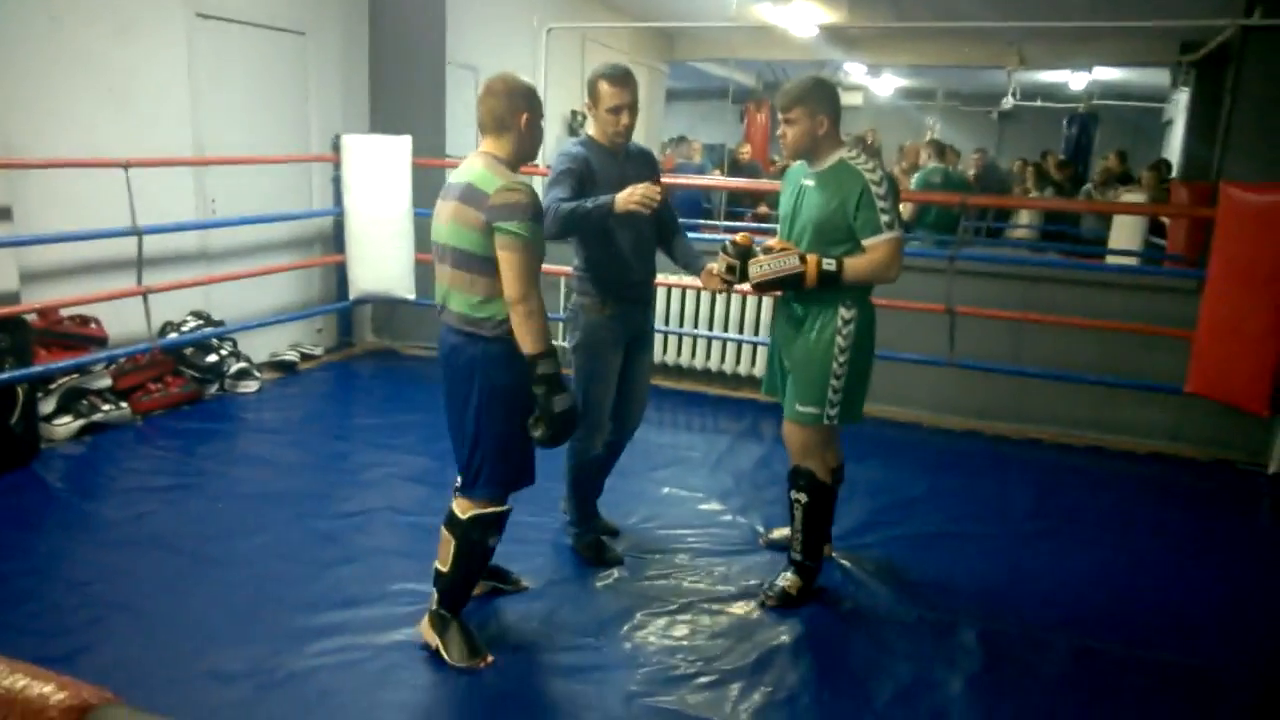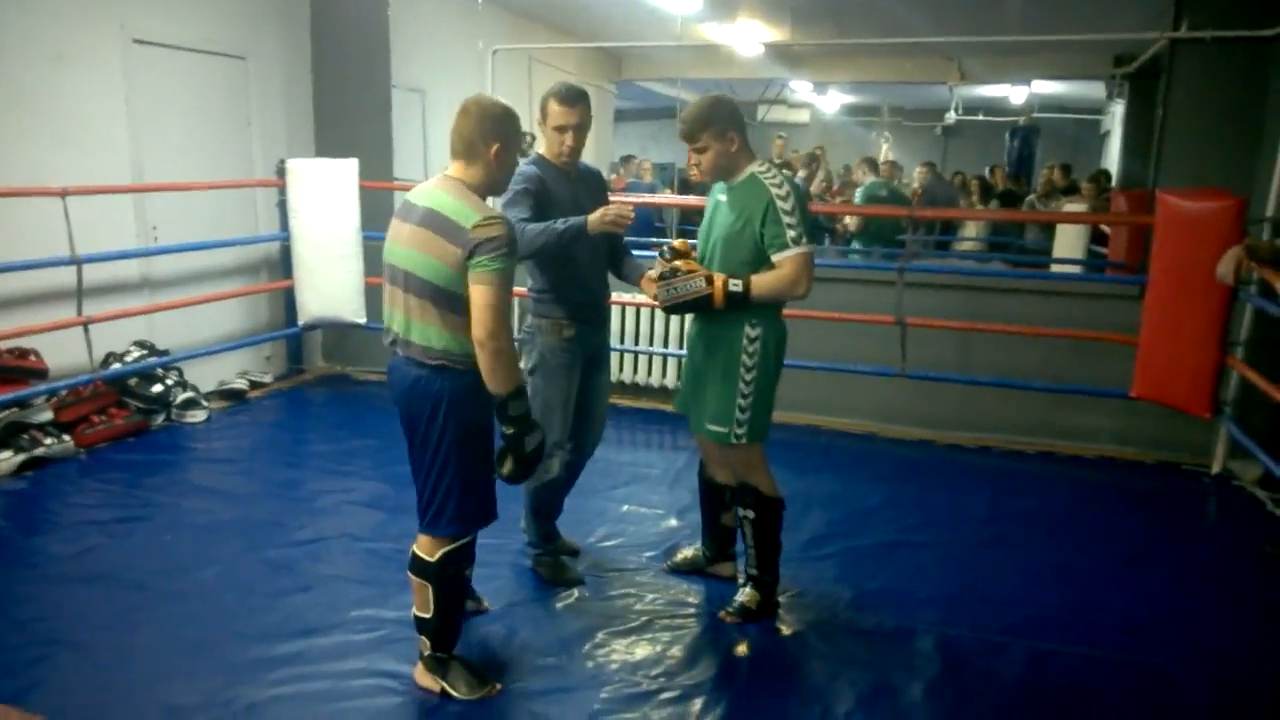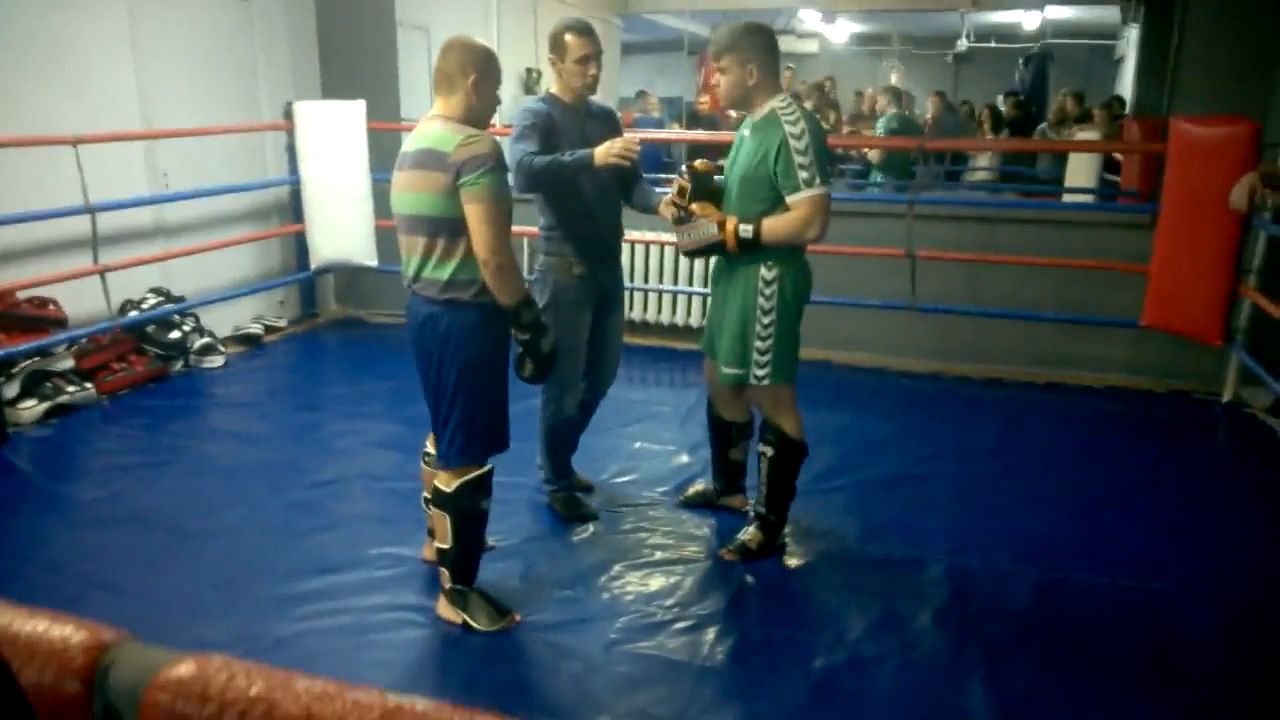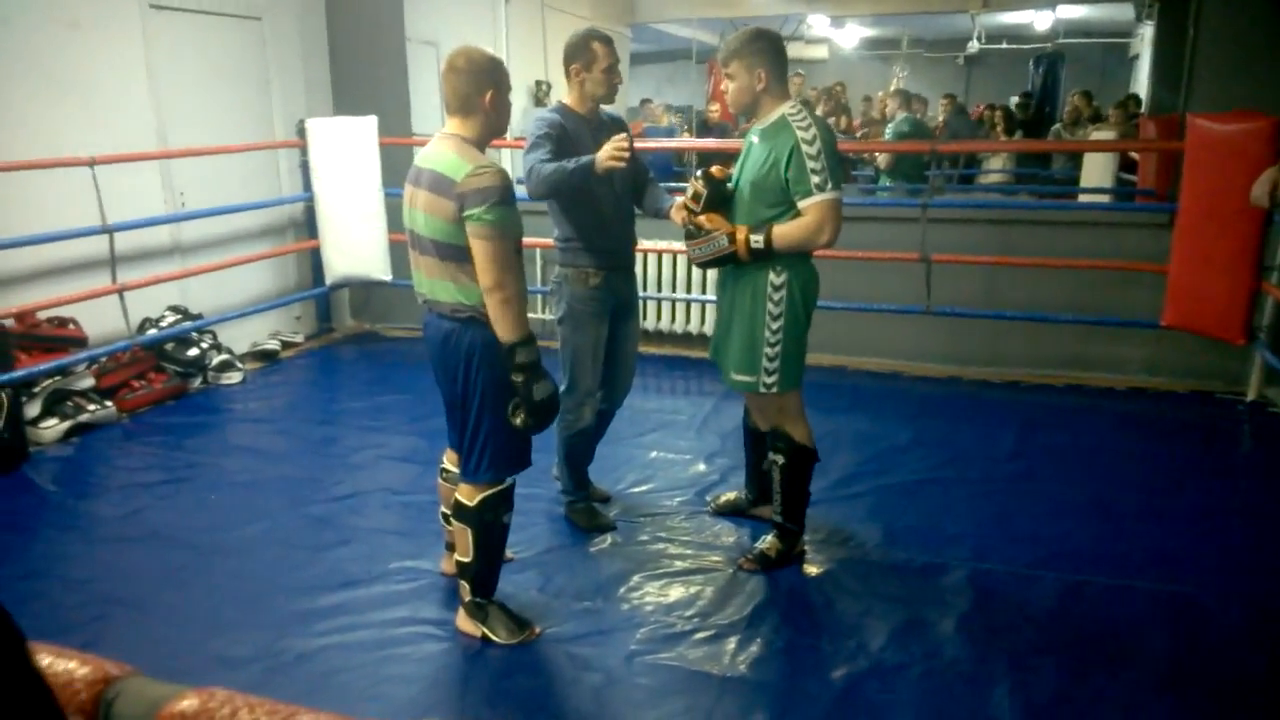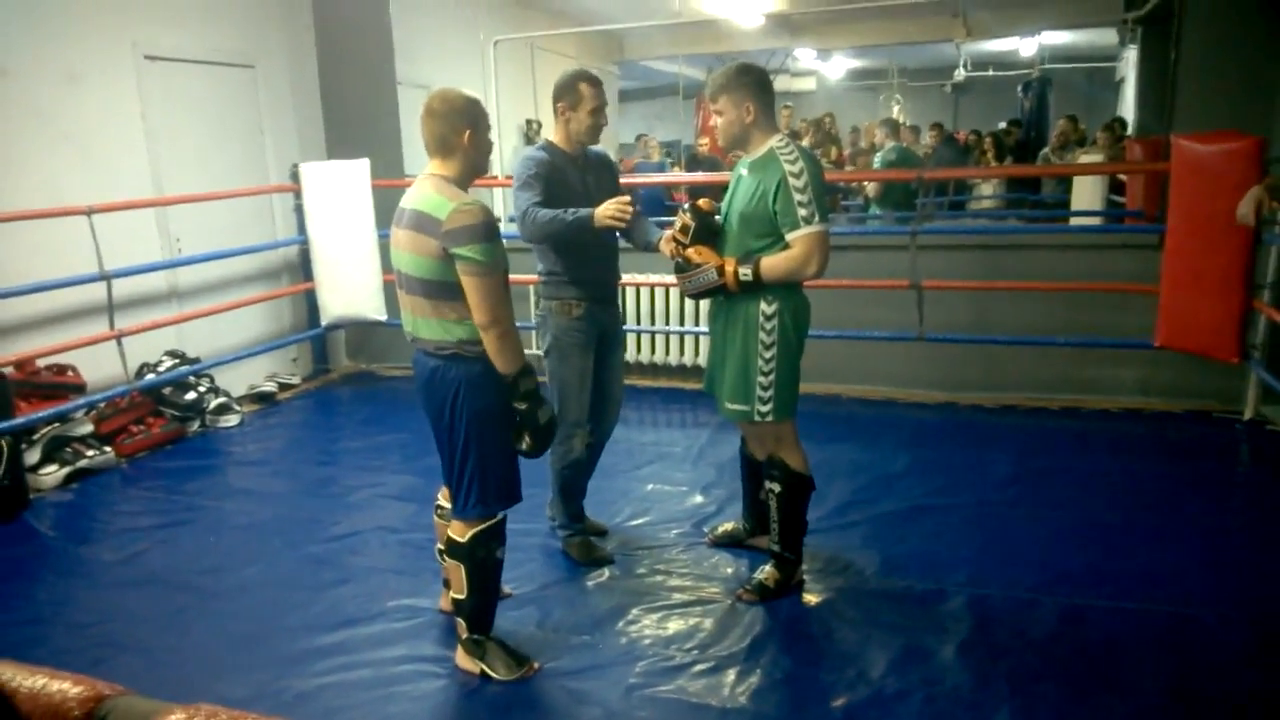
dt=1s
person 1, frame 1
left shoulder: (461, 177)
right shoulder: (512, 194)
right elbow: (521, 296)
right wrist: (548, 376)
left hip: (460, 338)
right hip: (490, 351)
left knee: (481, 471)
right knee: (485, 488)
left ankle: (474, 570)
right ankle: (441, 615)
person 1, frame 2
left shoulder: (413, 200)
right shoulder: (487, 227)
right elbow: (489, 338)
right wrist: (518, 416)
left hip: (404, 367)
right hip: (446, 383)
left knee: (445, 503)
right knee: (448, 522)
left ankle: (447, 593)
right ankle: (434, 659)
person 1, frame 3
left shoulder: (409, 147)
right shoulder: (475, 148)
right elbow: (492, 255)
right wrist: (529, 320)
left hip: (423, 308)
right hip: (464, 317)
left knee: (444, 433)
right knee: (468, 454)
left ankle: (437, 538)
right ankle: (456, 592)
person 1, frame 4
left shoulder: (424, 160)
right shoulder: (482, 176)
right elbow: (497, 287)
right wrist: (528, 366)
left hip: (439, 324)
right hip: (478, 335)
left knee: (461, 448)
right knee: (488, 469)
left ankle: (456, 550)
right ankle: (476, 605)
person 1, frame 5
left shoulder: (410, 201)
right shoulder: (466, 214)
right elbow: (492, 323)
right wrist: (527, 392)
left hip: (429, 362)
right hip: (468, 371)
left knee: (456, 484)
right knee: (481, 504)
left ankle: (456, 588)
right ankle: (475, 642)
person 2, frame 1
left shoulder: (863, 178)
right shoulder: (796, 173)
left elbow: (887, 263)
left wrist: (812, 270)
right wrist: (753, 257)
left hip: (834, 323)
right hip: (793, 315)
left knee: (801, 439)
right knee: (816, 435)
left ankle: (804, 568)
right ankle: (812, 528)
person 2, frame 2
left shoulder: (772, 192)
right shoulder: (720, 188)
left elbow: (796, 280)
left wrist: (719, 289)
right wrist: (685, 263)
left hip: (746, 339)
right hip: (710, 333)
left knee: (743, 459)
right knee: (711, 449)
left ankle: (763, 583)
right ankle: (716, 551)
person 2, frame 3
left shoulder: (792, 128)
right shoulder: (753, 122)
left elbow: (811, 221)
left wrist: (731, 233)
right wrist: (706, 200)
left hip: (769, 279)
right hip: (735, 272)
left knee: (773, 400)
right knee: (721, 380)
left ankle: (770, 525)
right ankle: (727, 485)
person 2, frame 4
left shoulder: (801, 134)
right shoulder: (759, 132)
left elbow: (822, 226)
left wrist: (741, 240)
right wrist: (713, 203)
left hip: (776, 284)
right hip: (744, 280)
left knee: (781, 405)
right knee: (755, 396)
left ankle: (790, 533)
right ankle: (757, 494)
person 2, frame 5
left shoulder: (790, 166)
right shoulder: (747, 165)
left elbow: (810, 258)
left wrist: (729, 271)
right wrist: (701, 241)
left hip: (767, 315)
right hip: (735, 312)
left knee: (776, 435)
right knee: (750, 425)
left ankle: (788, 562)
right ankle: (756, 524)
person 3, frame 1
left shoulder: (644, 159)
right shoulder: (575, 159)
left elbow: (666, 229)
right elbow: (553, 219)
left wrist: (699, 266)
right wrist: (613, 203)
left hip: (640, 308)
right hip: (597, 310)
left knee: (628, 416)
right knee: (593, 420)
left ankle: (584, 504)
right ankle: (582, 525)
person 3, frame 2
left shoulder: (593, 179)
right shoulder: (528, 179)
left elbow: (611, 248)
right elbow: (518, 239)
left wrist: (641, 274)
right wrist: (585, 224)
left hip: (595, 327)
right hip: (553, 330)
left knee: (587, 435)
right knee: (551, 442)
left ankle: (543, 521)
right ankle: (541, 545)
person 3, frame 3
left shoulder: (605, 117)
right shoulder: (536, 116)
left elbow: (629, 182)
right elbow: (524, 173)
left wrist: (659, 203)
right wrist: (591, 158)
left hip: (608, 265)
right hip: (565, 269)
left knee: (601, 374)
right knee: (564, 380)
left ankle: (558, 459)
right ankle: (557, 483)
person 3, frame 4
left shoulder: (615, 125)
right shoulder: (551, 126)
left elbow: (641, 184)
right elbow: (537, 181)
left wrist: (670, 207)
right wrist: (593, 163)
left hip: (622, 274)
right hip: (581, 279)
left knee: (617, 385)
right knee: (581, 391)
left ankle: (572, 469)
right ankle: (574, 494)
person 3, frame 5
left shoulder: (601, 163)
right shoulder: (536, 164)
left elbow: (628, 217)
right elbow: (530, 223)
left wrist: (658, 239)
right wrist: (592, 216)
left hip: (605, 305)
right hip: (565, 310)
left knee: (604, 417)
right knee: (571, 423)
left ankle: (565, 506)
right ankle: (570, 527)
